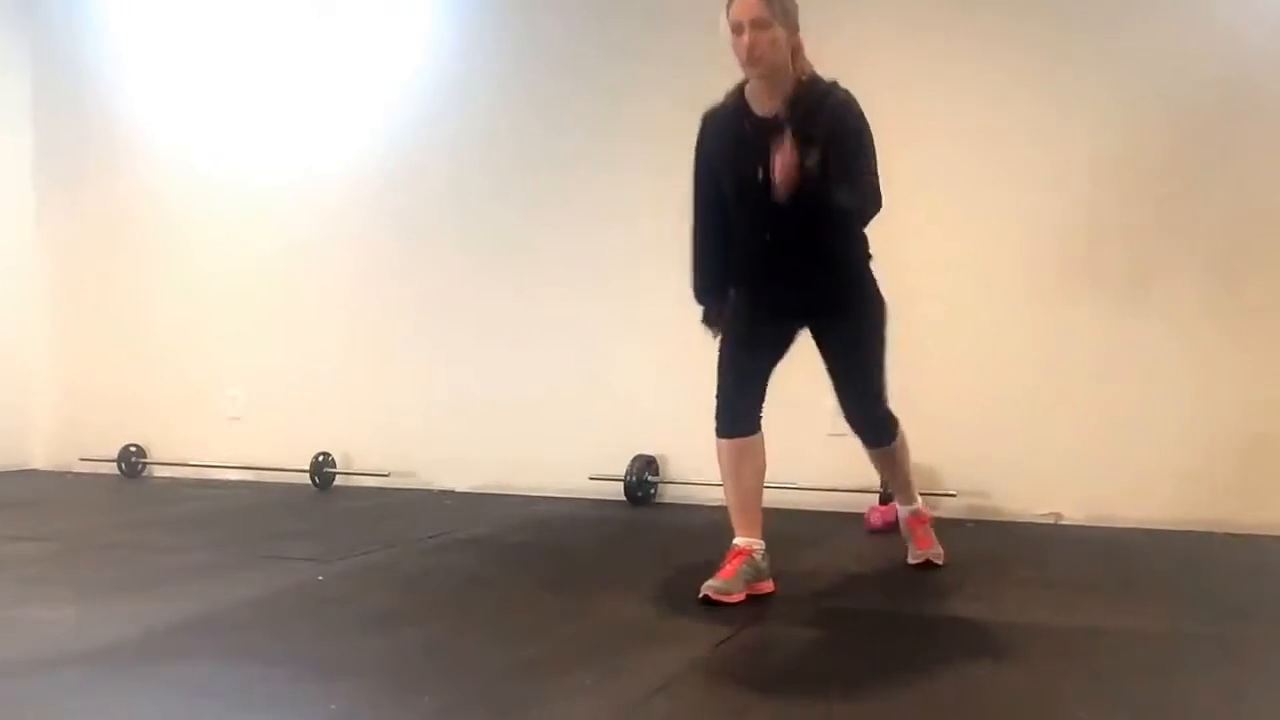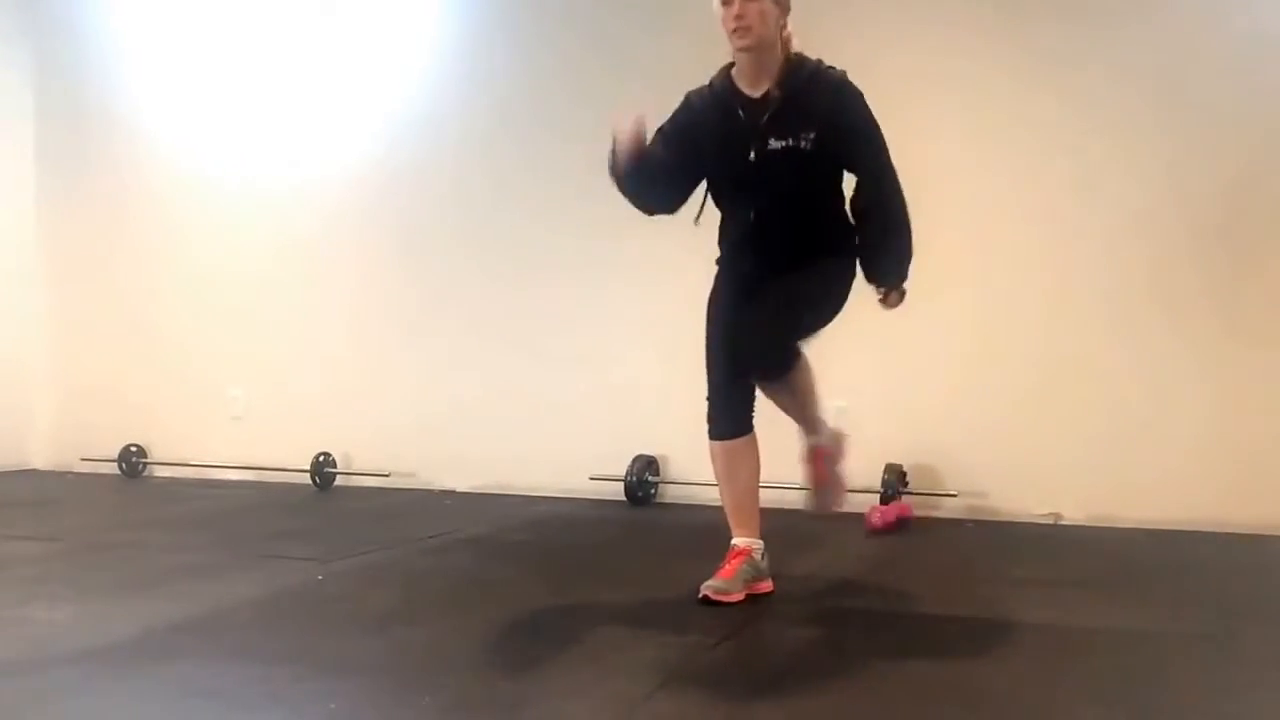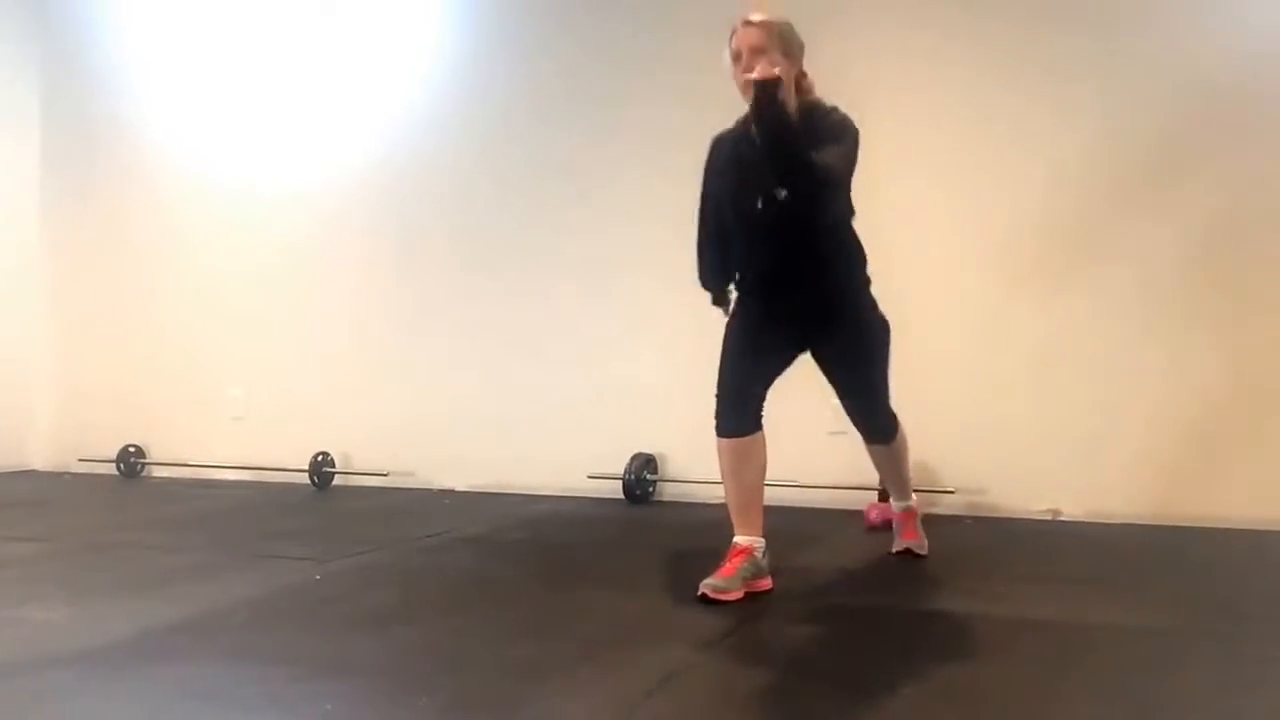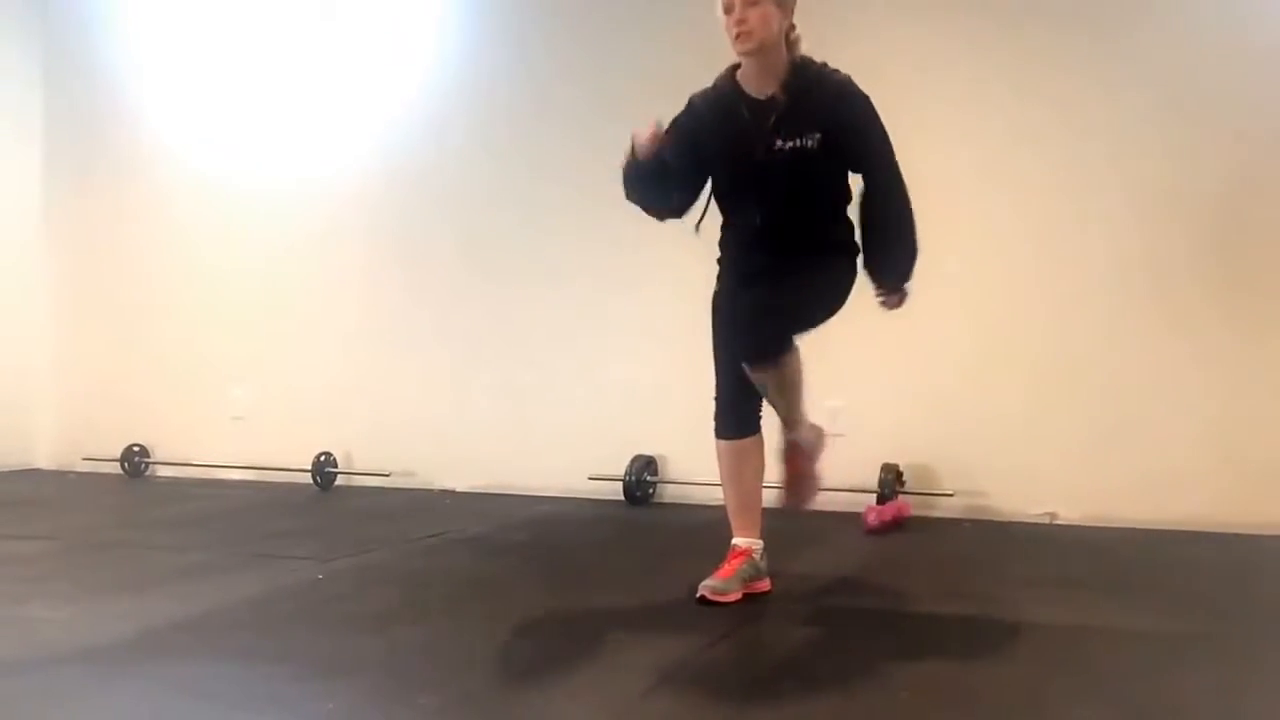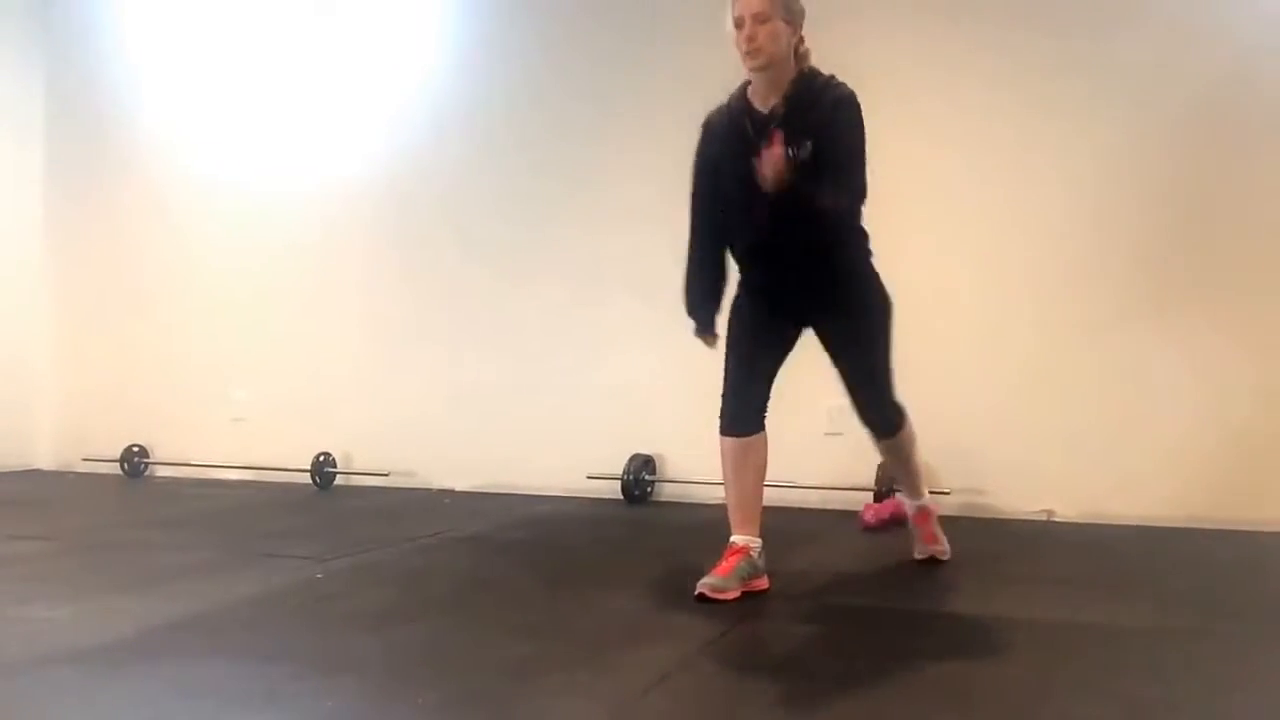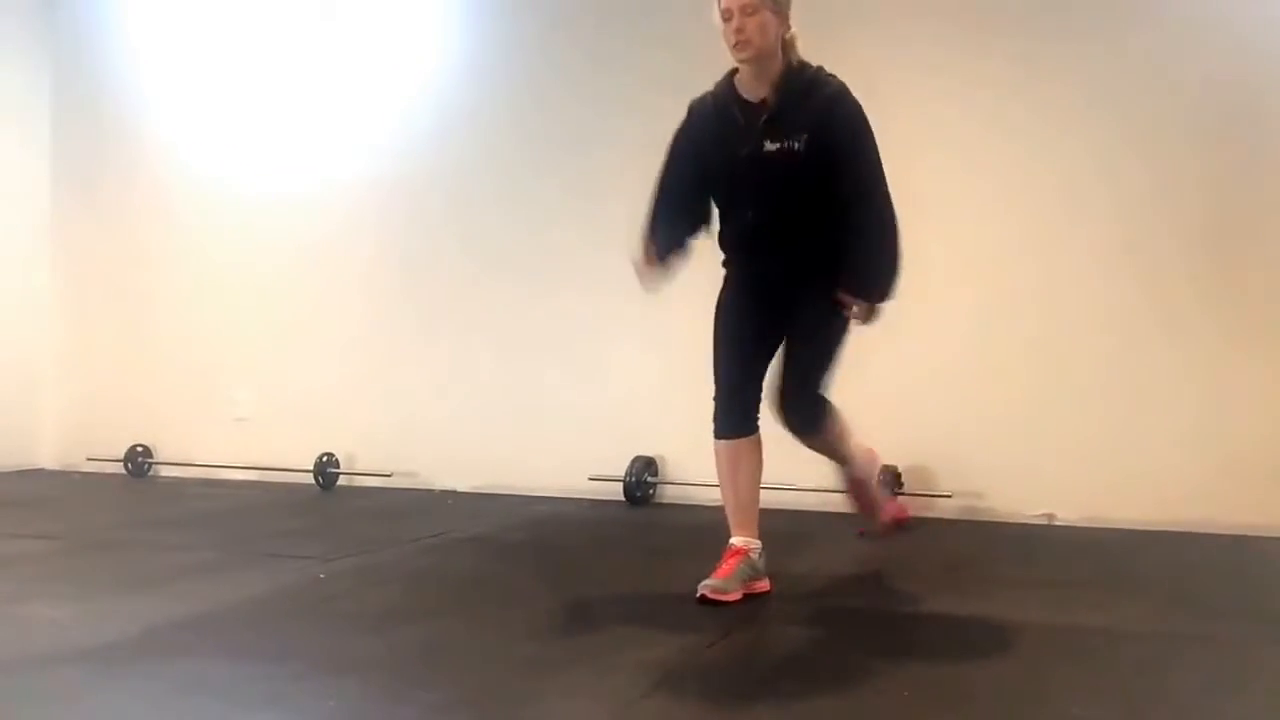
dt=0.4s
person 1, frame 1
left shoulder: (833, 111)
right shoulder: (719, 126)
left elbow: (863, 200)
right elbow: (711, 221)
left wrist: (801, 182)
right wrist: (713, 300)
left hip: (839, 289)
right hip: (759, 293)
left knee: (867, 413)
right knee: (734, 404)
left ankle: (912, 514)
right ankle: (748, 555)
person 1, frame 2
left shoulder: (827, 93)
right shoulder: (704, 108)
left elbow: (876, 181)
right elbow: (658, 190)
left wrist: (887, 267)
right wrist: (629, 160)
left hip: (820, 264)
right hip: (743, 268)
left knee: (761, 342)
right knee: (726, 403)
left ankle: (821, 440)
right ankle: (747, 554)
person 1, frame 3
left shoulder: (830, 130)
right shoulder: (727, 149)
left elbow: (817, 187)
right elbow: (715, 226)
left wrist: (774, 107)
right wrist: (717, 286)
left hip: (838, 305)
right hip: (764, 305)
left knee: (871, 416)
right knee: (735, 401)
left ankle: (904, 510)
right ankle: (749, 552)
person 1, frame 4
left shoulder: (832, 96)
right shoulder: (709, 110)
left elbow: (882, 181)
right elbow: (667, 195)
left wrist: (892, 268)
right wrist: (645, 163)
left hip: (821, 264)
right hip: (745, 270)
left knee: (757, 331)
right knee: (734, 404)
left ankle: (799, 436)
right ankle: (747, 554)
person 1, frame 5
left shoulder: (833, 105)
right shoulder: (723, 125)
left elbow: (846, 196)
right elbow: (708, 218)
left wrist: (789, 182)
right wrist: (702, 304)
left hip: (841, 283)
right hip: (764, 287)
left knee: (876, 406)
right knee: (740, 401)
left ankle: (919, 508)
right ankle: (745, 552)
person 1, frame 6
left shoulder: (823, 100)
right shoulder: (705, 116)
left elbow: (867, 193)
right elbow: (681, 197)
left wrist: (872, 279)
right wrist: (657, 247)
left hip: (823, 279)
right hip: (749, 279)
left knee: (798, 400)
right knee: (731, 405)
left ankle: (859, 469)
right ankle: (744, 555)
